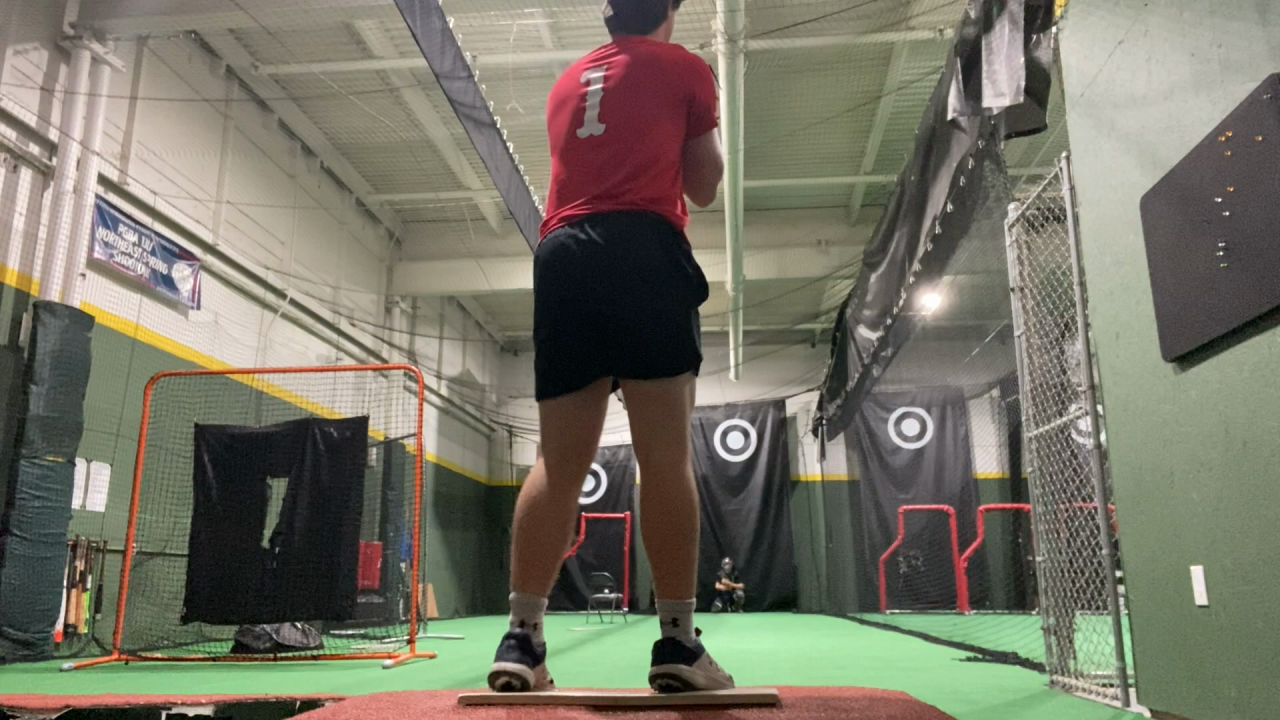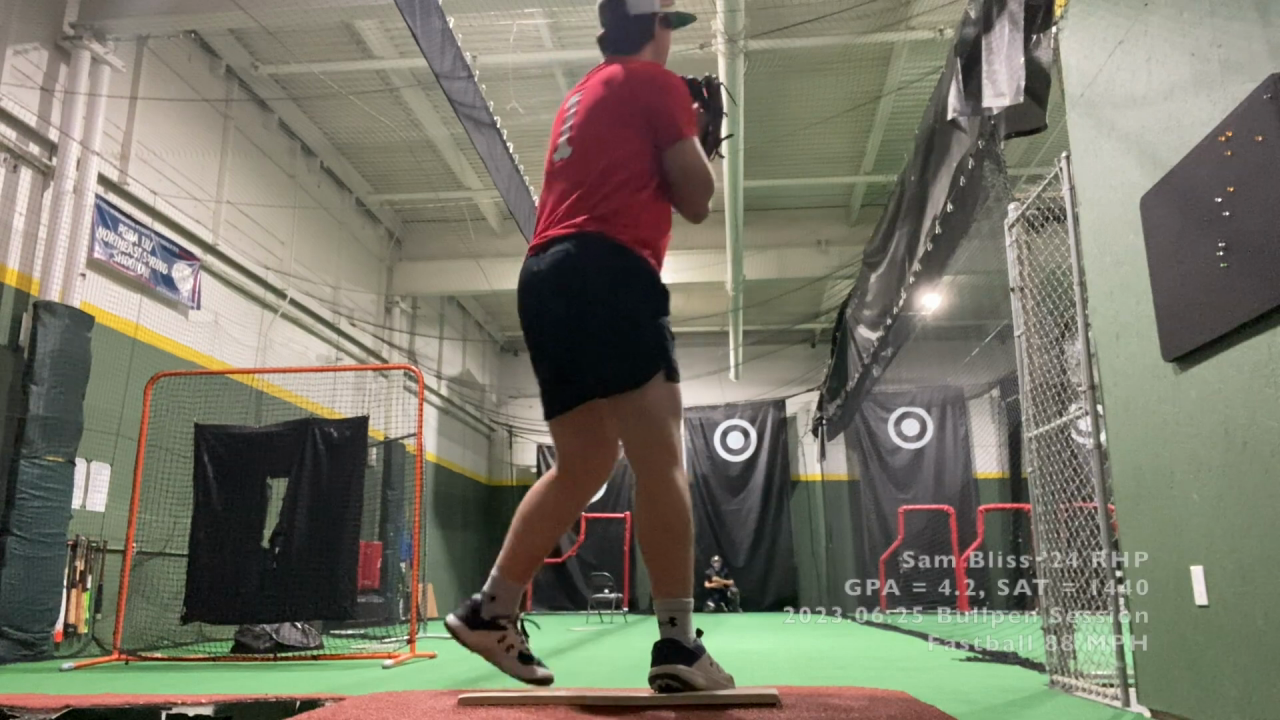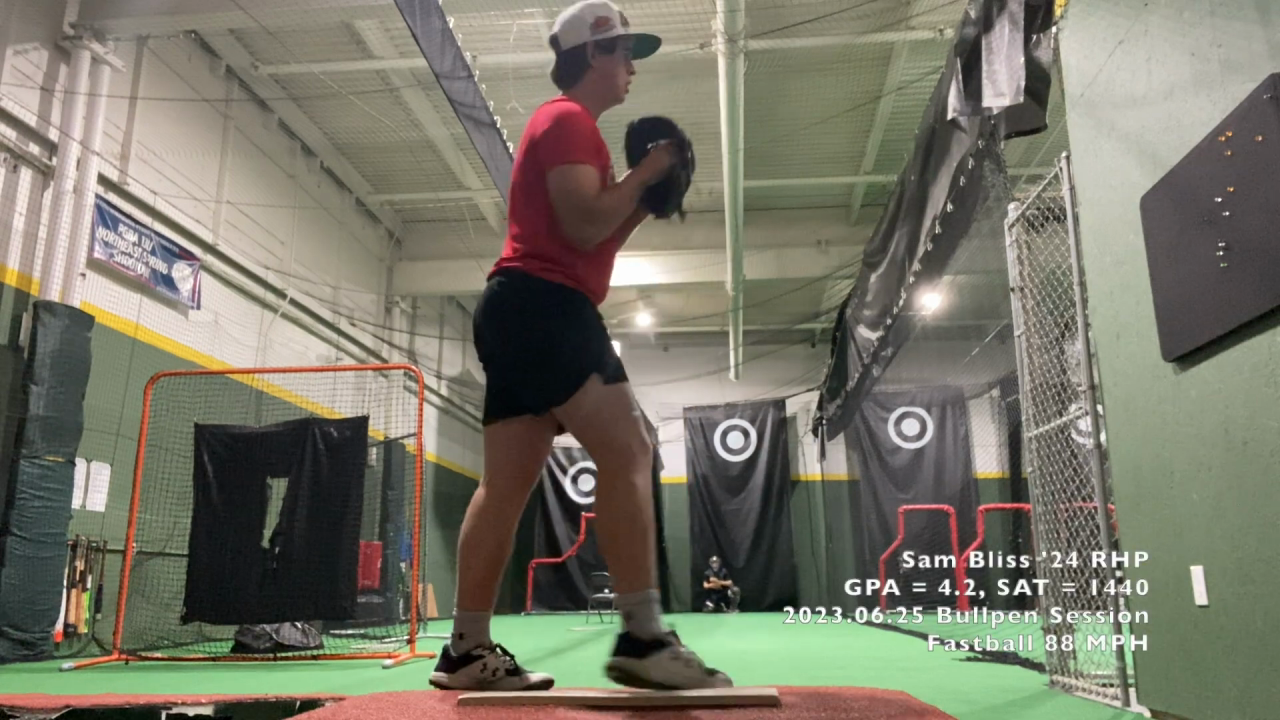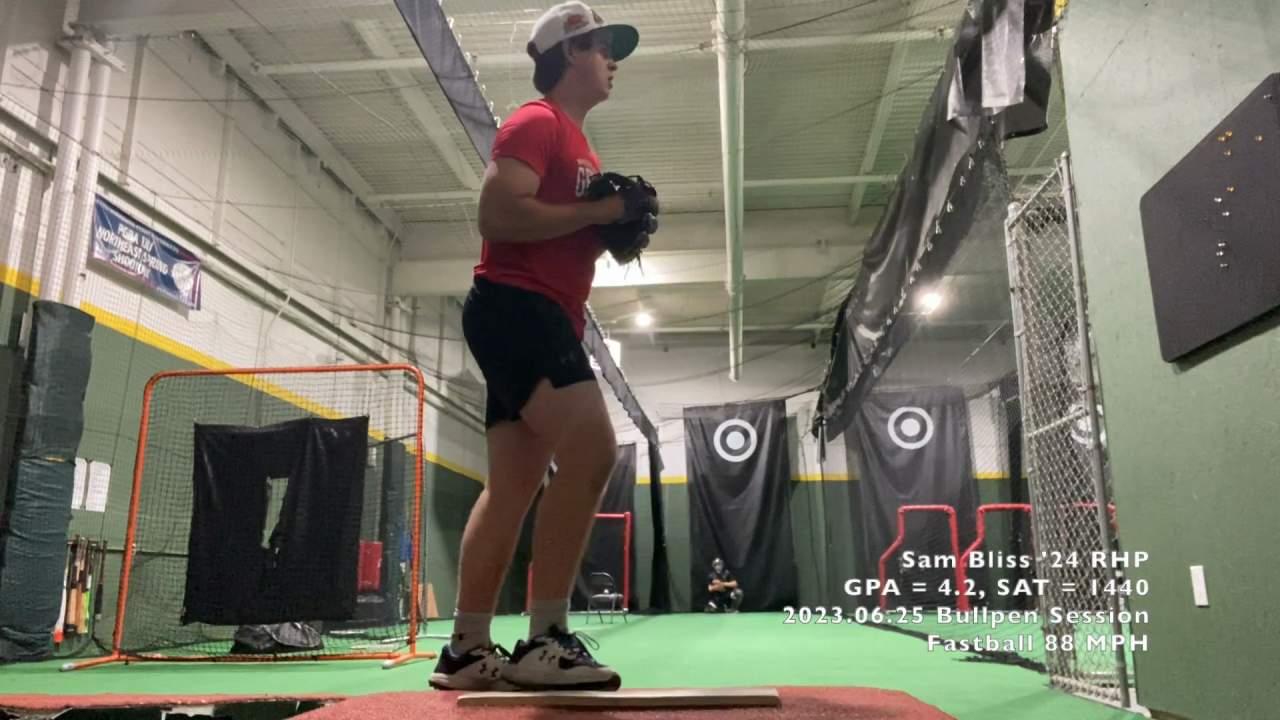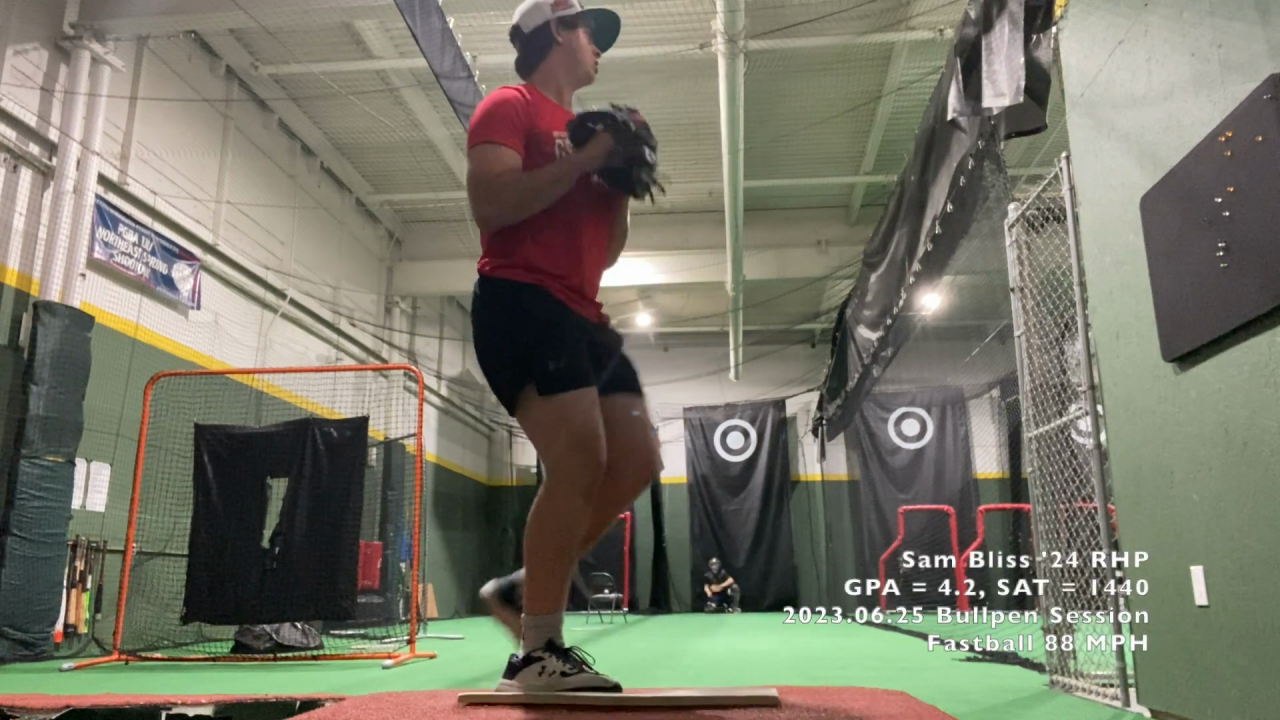
dt=0.3s
person 1, frame 1
left shoulder: (569, 82)
right shoulder: (684, 68)
right elbow: (703, 188)
left hip: (562, 255)
right hip: (641, 253)
left knee: (560, 461)
right knee: (666, 455)
left ankle: (521, 635)
right ankle: (678, 644)
person 1, frame 2
left shoulder: (577, 100)
right shoulder: (658, 85)
right elbow: (697, 202)
right wrist: (692, 139)
left hip: (545, 277)
right hip: (606, 275)
left knee: (580, 462)
right knee: (659, 457)
left ankle: (490, 607)
right ankle: (677, 643)
person 1, frame 3
left shoulder: (563, 127)
right shoulder: (568, 122)
left elbow: (593, 238)
right elbow: (584, 226)
left wrist: (640, 197)
right wrist: (646, 174)
left hip: (525, 313)
right hip: (541, 306)
left knee: (505, 483)
right knee: (625, 453)
left ankle: (468, 649)
right ankle: (643, 634)
person 1, frame 4
left shoulder: (574, 143)
right shoulder: (536, 123)
right elbow: (497, 218)
left wrist: (610, 229)
right wrist: (597, 211)
left hip: (541, 320)
right hip: (515, 310)
left knee: (511, 487)
right knee: (591, 452)
left ankle: (466, 650)
right ankle: (544, 637)
person 1, frame 5
left shoulder: (588, 129)
right shoulder: (508, 107)
left elbow: (609, 248)
right elbow: (492, 207)
left wrist: (615, 181)
right wrist: (581, 161)
left hip: (579, 315)
right hip: (519, 306)
left knee: (636, 461)
right knee: (583, 465)
left ankle: (524, 587)
right ankle: (538, 651)
